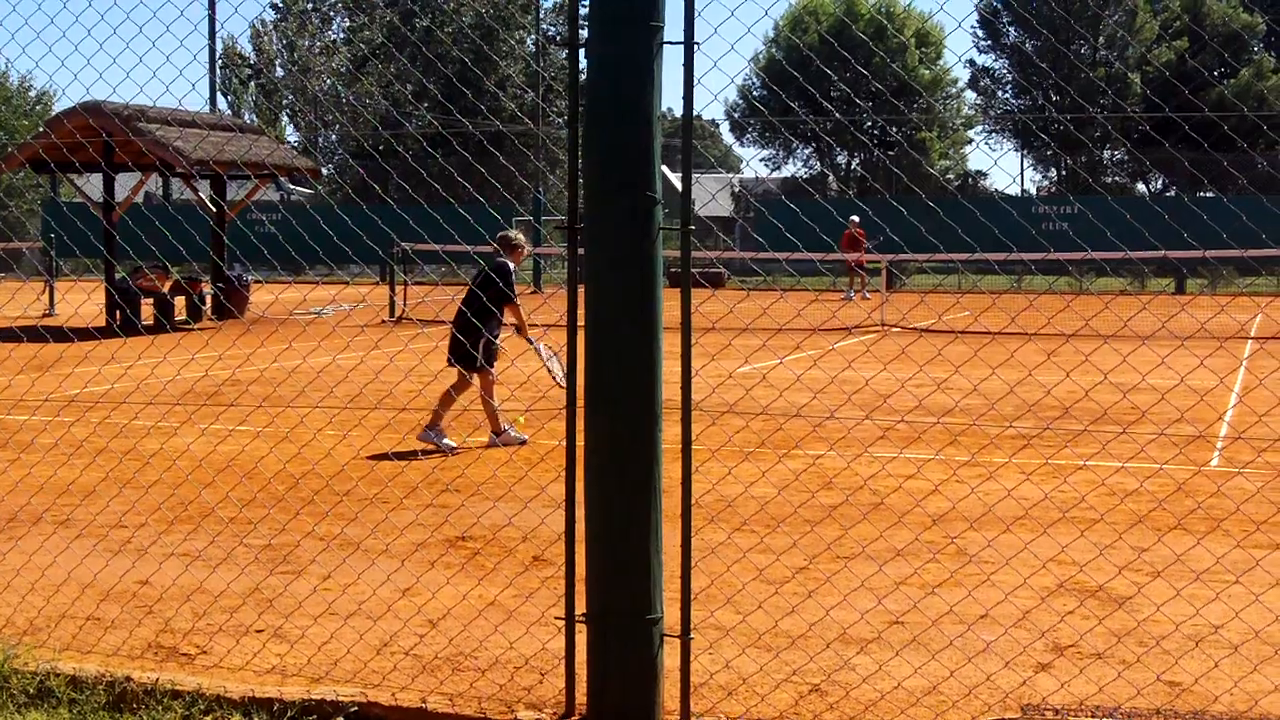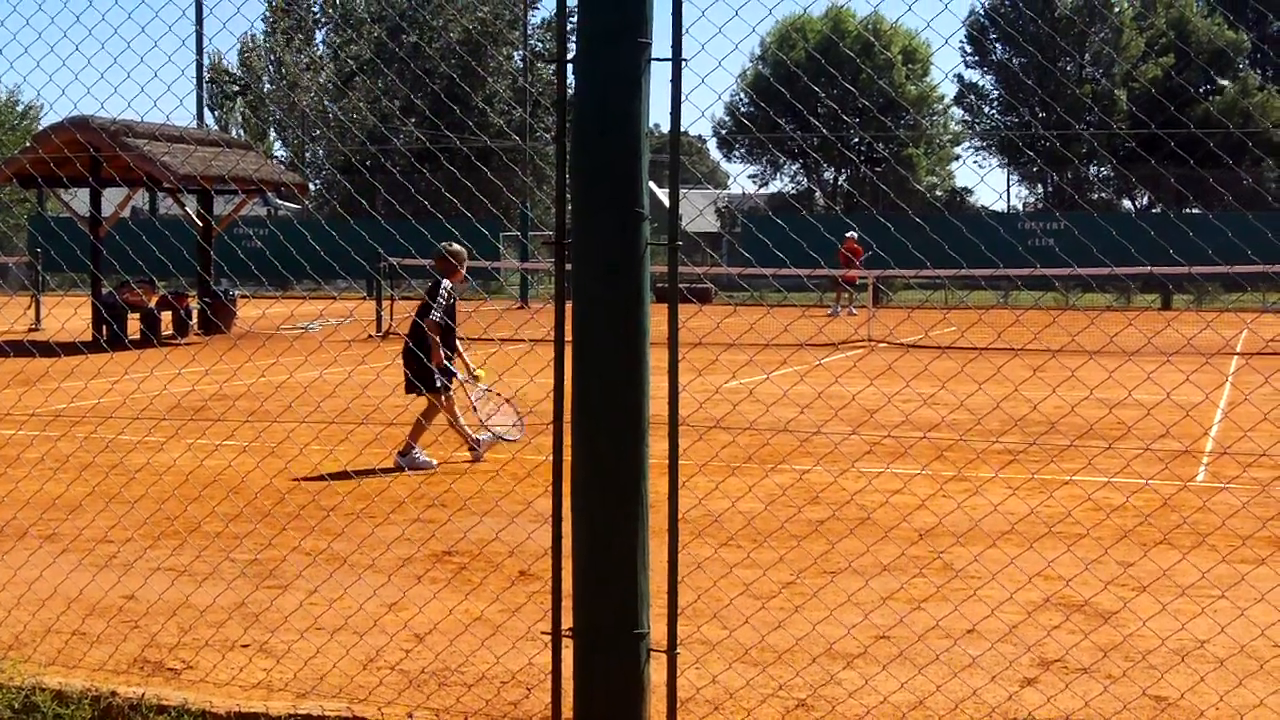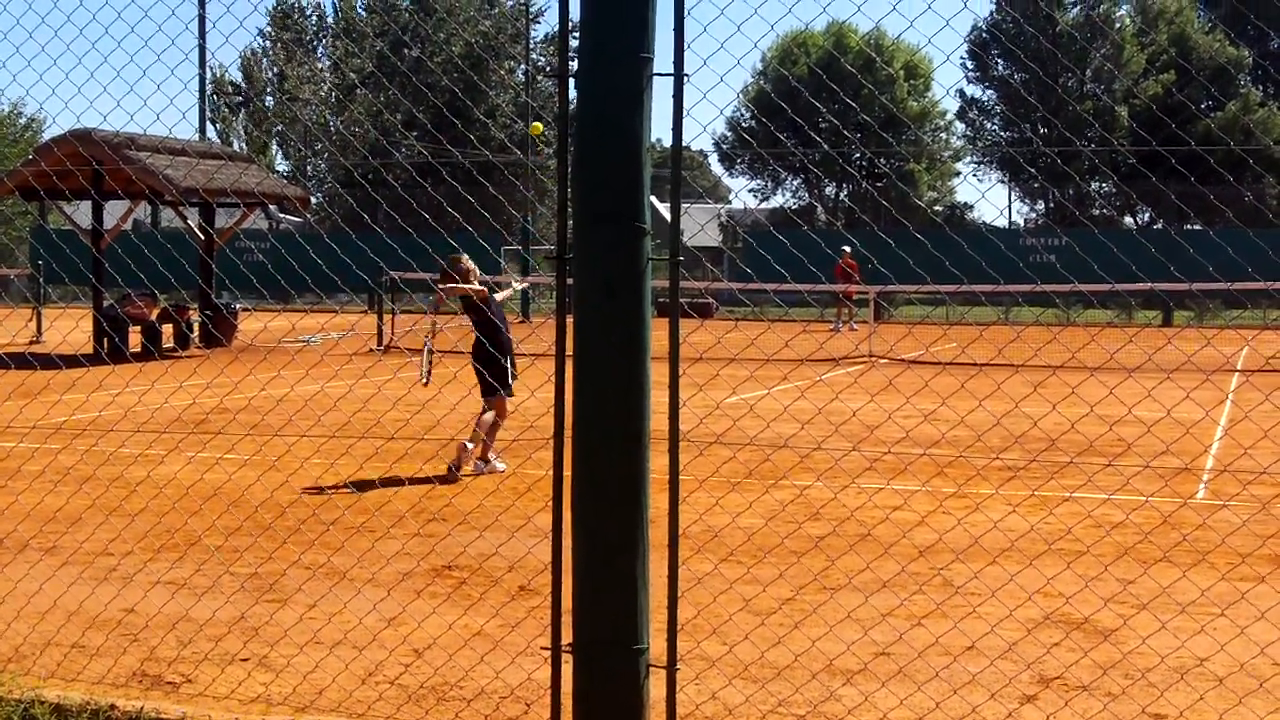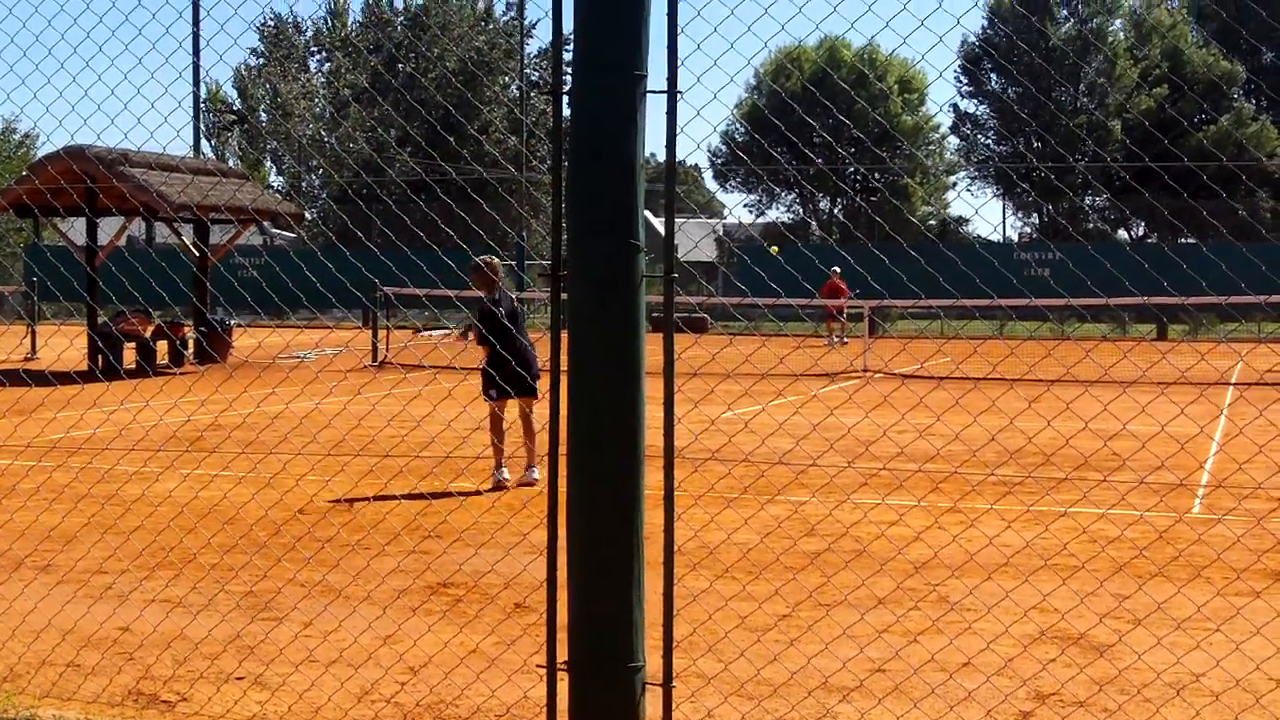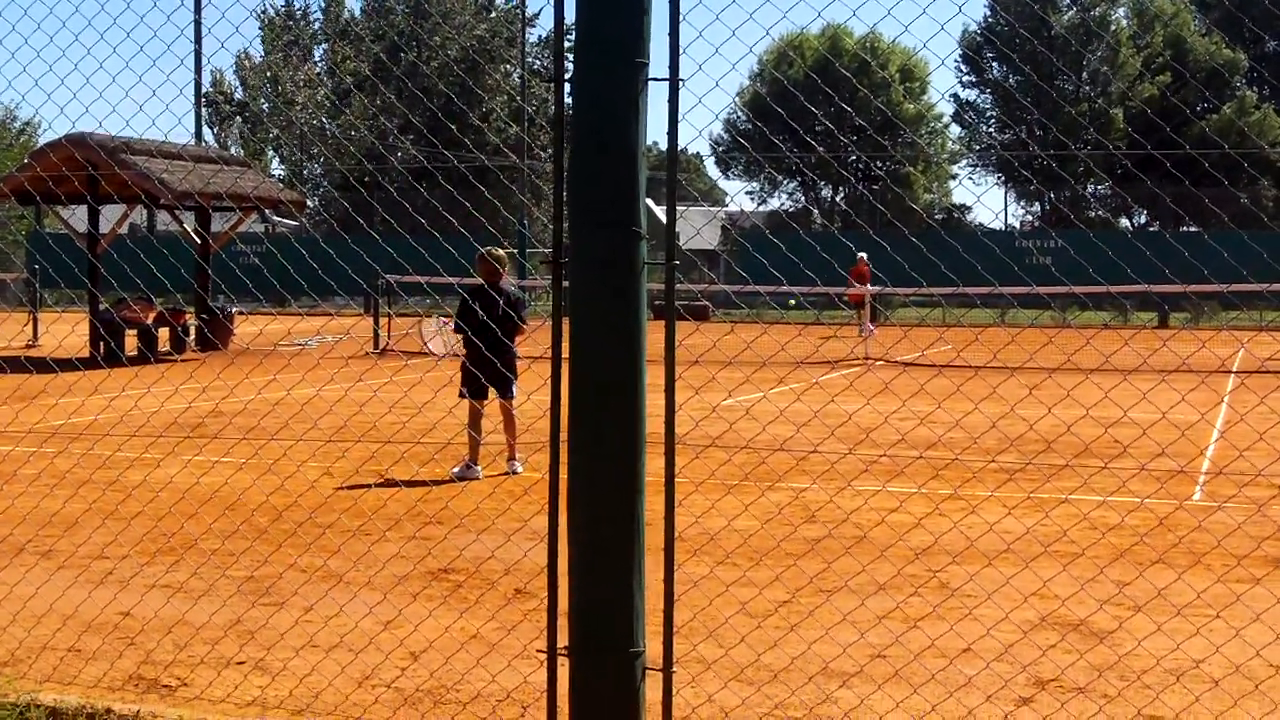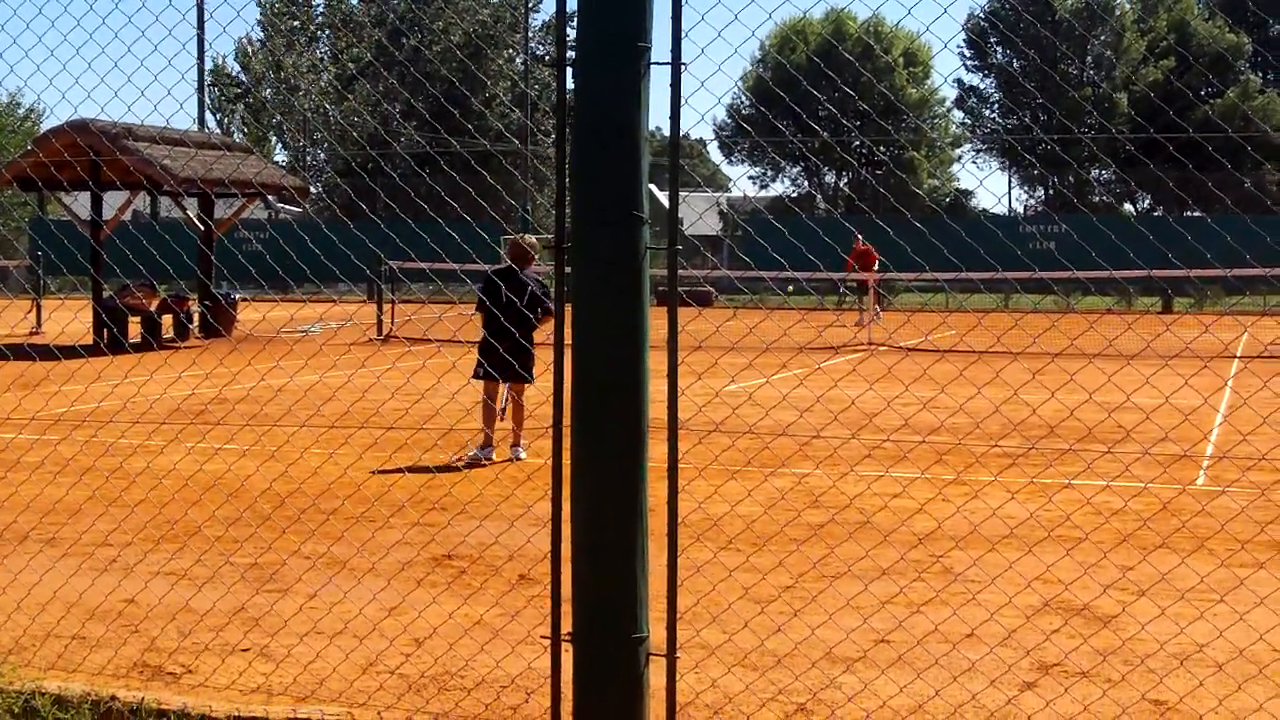
dt=0.7s
person 1, frame 1
left shoulder: (492, 266)
right shoulder: (505, 266)
right elbow: (511, 302)
left wrist: (493, 338)
right wrist: (523, 325)
left hip: (471, 330)
right hip: (474, 332)
left knee: (488, 379)
right knee: (464, 382)
left ankle: (499, 431)
right ankle: (432, 428)
person 1, frame 2
left shoulder: (446, 289)
right shoulder: (443, 287)
left elbow: (451, 334)
right elbow: (430, 320)
left wrist: (466, 361)
right wrist: (436, 349)
left hip: (432, 355)
right hip: (425, 355)
left knee: (448, 402)
right knee: (437, 404)
left ankle: (475, 443)
right ankle: (407, 453)
person 1, frame 3
left shoulder: (468, 297)
right shoulder: (473, 295)
left elbow: (494, 299)
right elbow: (483, 292)
left wrist: (513, 288)
right wrist: (454, 288)
left hip: (485, 355)
right hip: (498, 355)
left knee: (498, 407)
right knee: (495, 406)
left ankle: (485, 457)
right ankle: (470, 445)
person 1, frame 4
left shoulder: (486, 305)
right shoulder: (509, 297)
left elbow: (486, 345)
right wrist: (474, 328)
left hip: (498, 364)
right hip: (525, 361)
left knee: (496, 416)
right knee: (526, 414)
left ankle: (500, 471)
right ankle: (531, 468)
person 1, frame 5
left shoulder: (471, 295)
right shoulder: (513, 295)
left elbow: (460, 330)
right elbow: (521, 329)
left hip: (476, 359)
right hip: (504, 359)
left knee: (475, 411)
right knee: (507, 409)
left ankle: (473, 464)
right ankle: (513, 459)
person 1, frame 6
left shoulder: (493, 276)
right shoulder: (535, 282)
left elbow: (482, 310)
right elbow: (547, 315)
left wrist: (490, 331)
right wrist: (529, 326)
left hip: (493, 342)
right hip: (521, 344)
left knee: (490, 395)
right knee: (517, 396)
left ankle: (487, 446)
right ankle: (517, 446)
